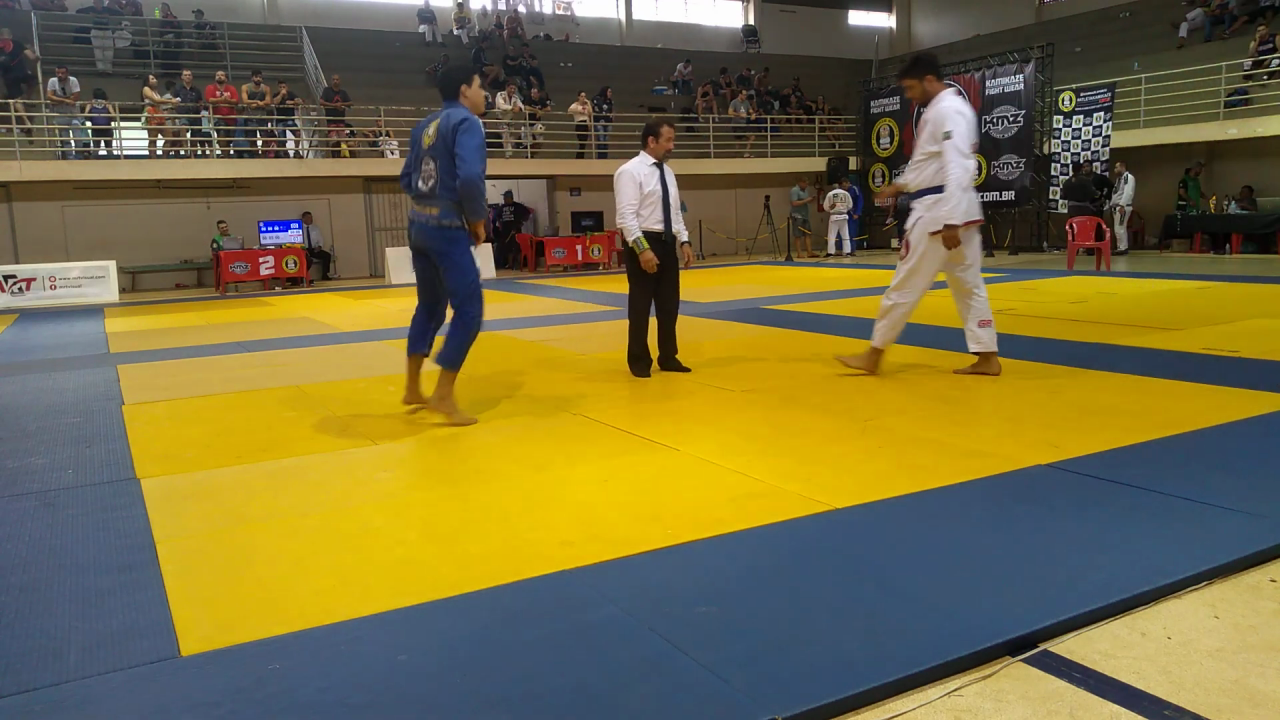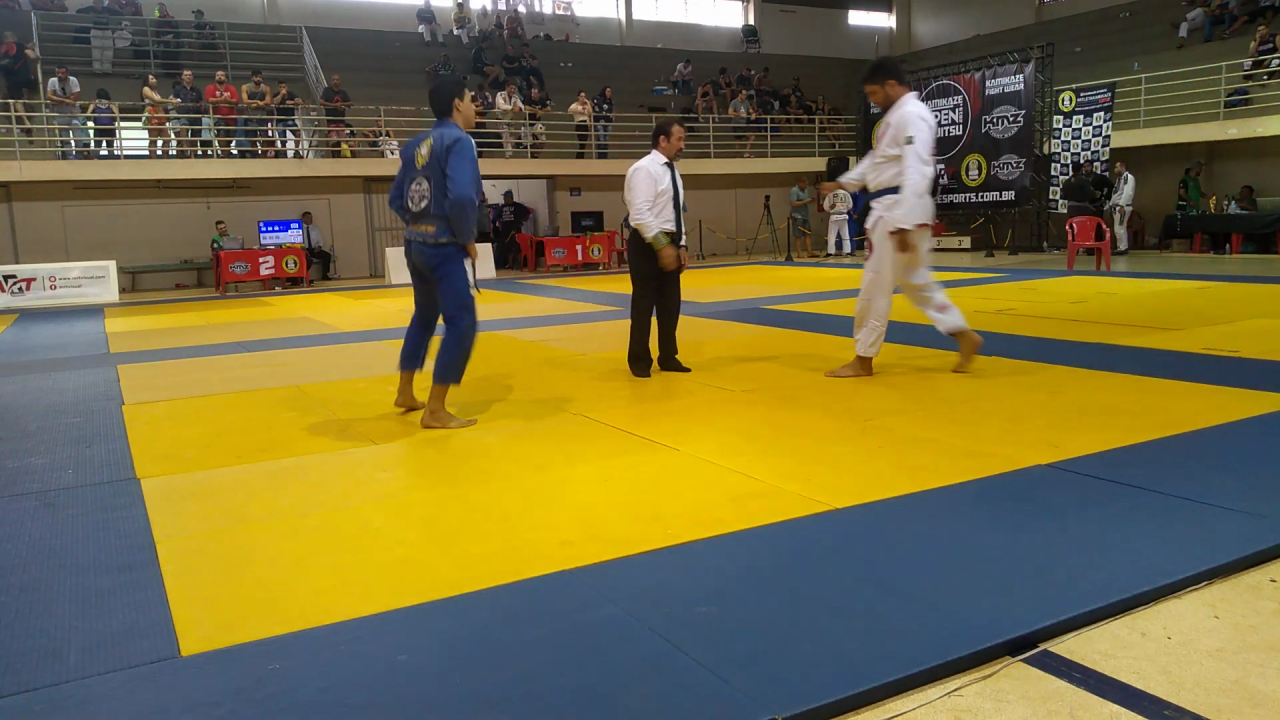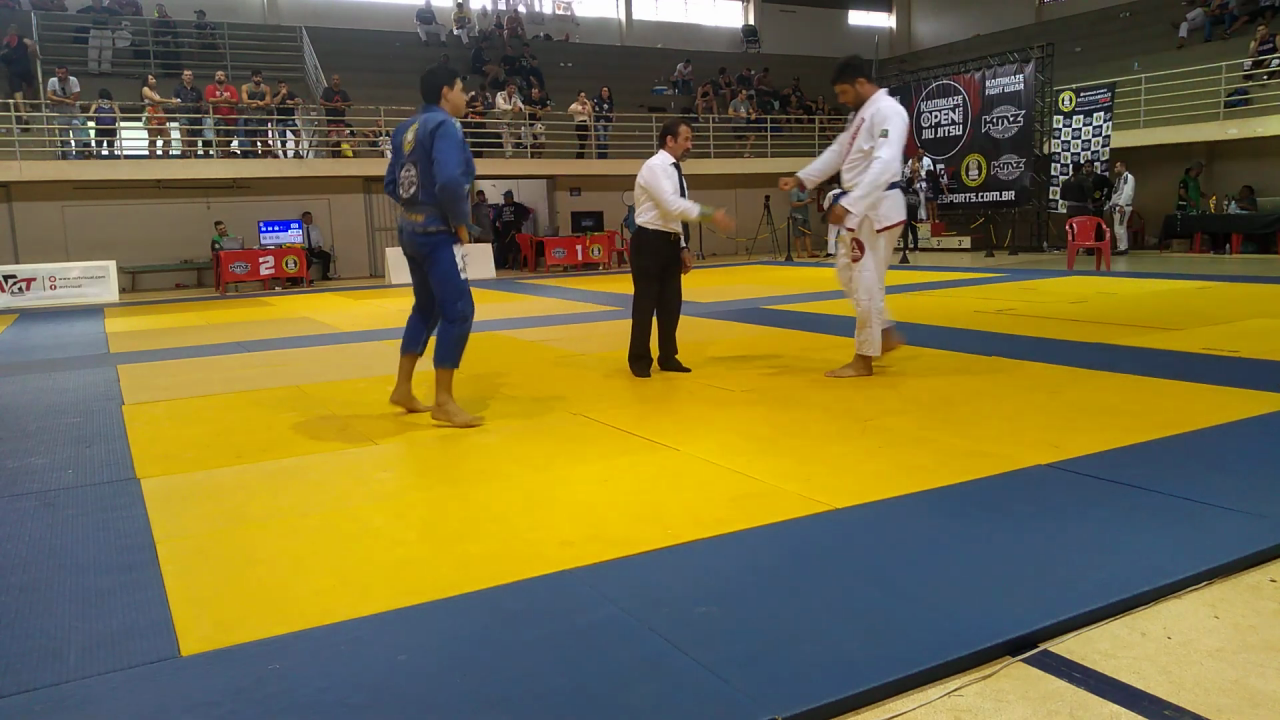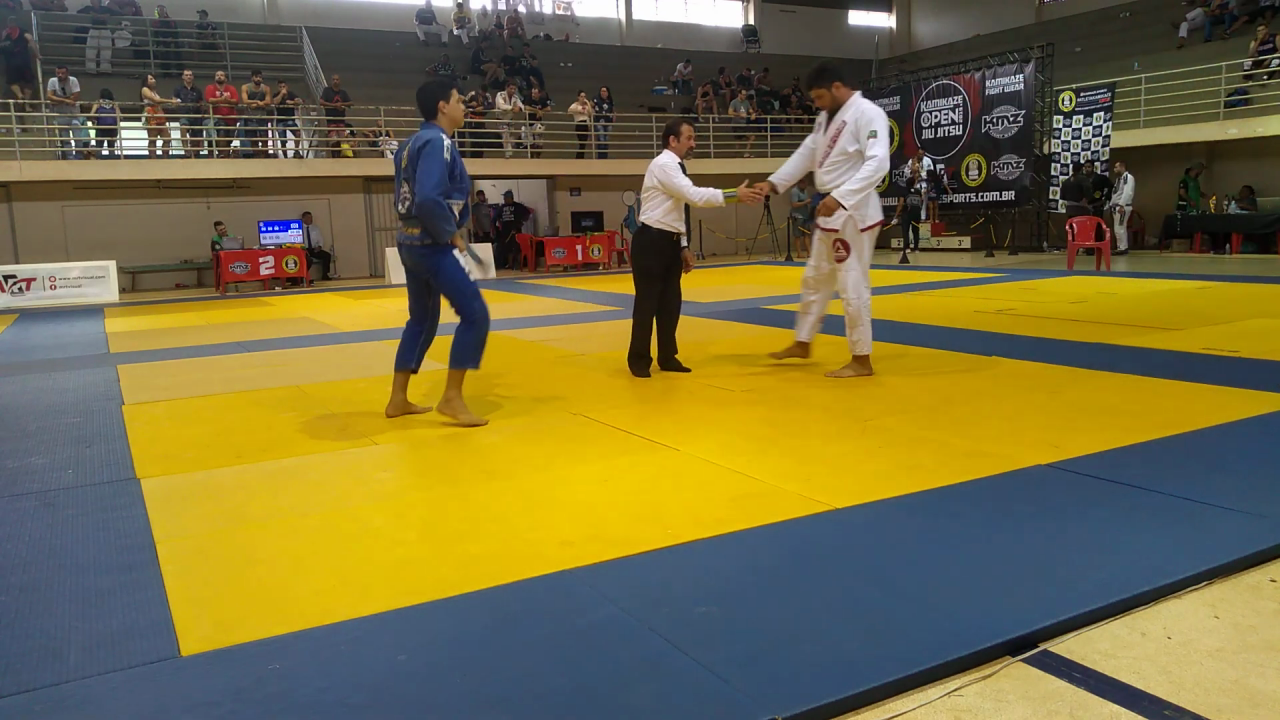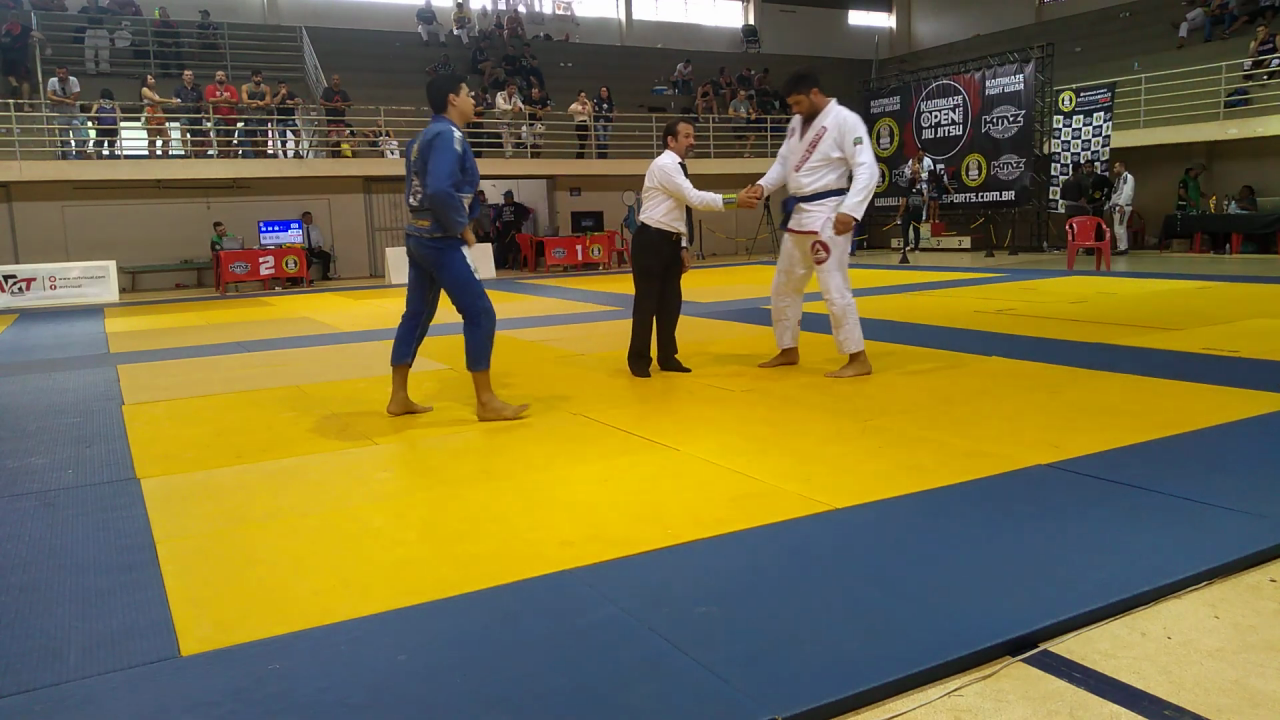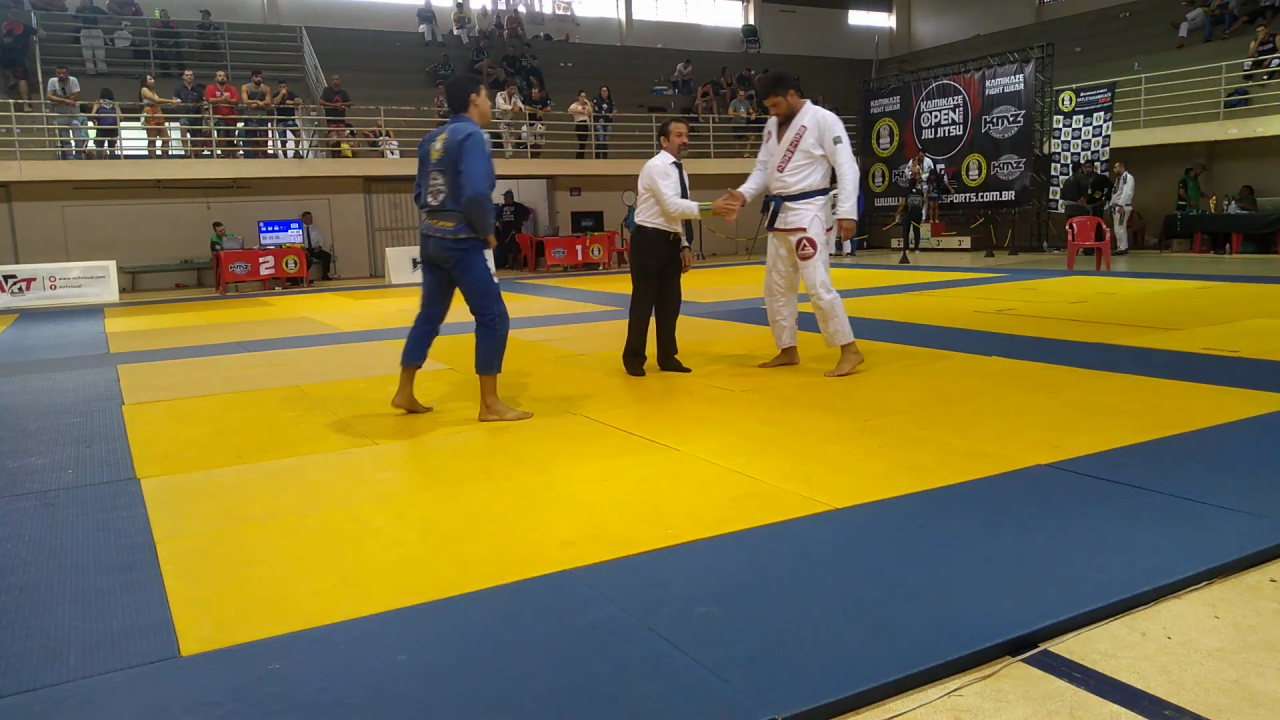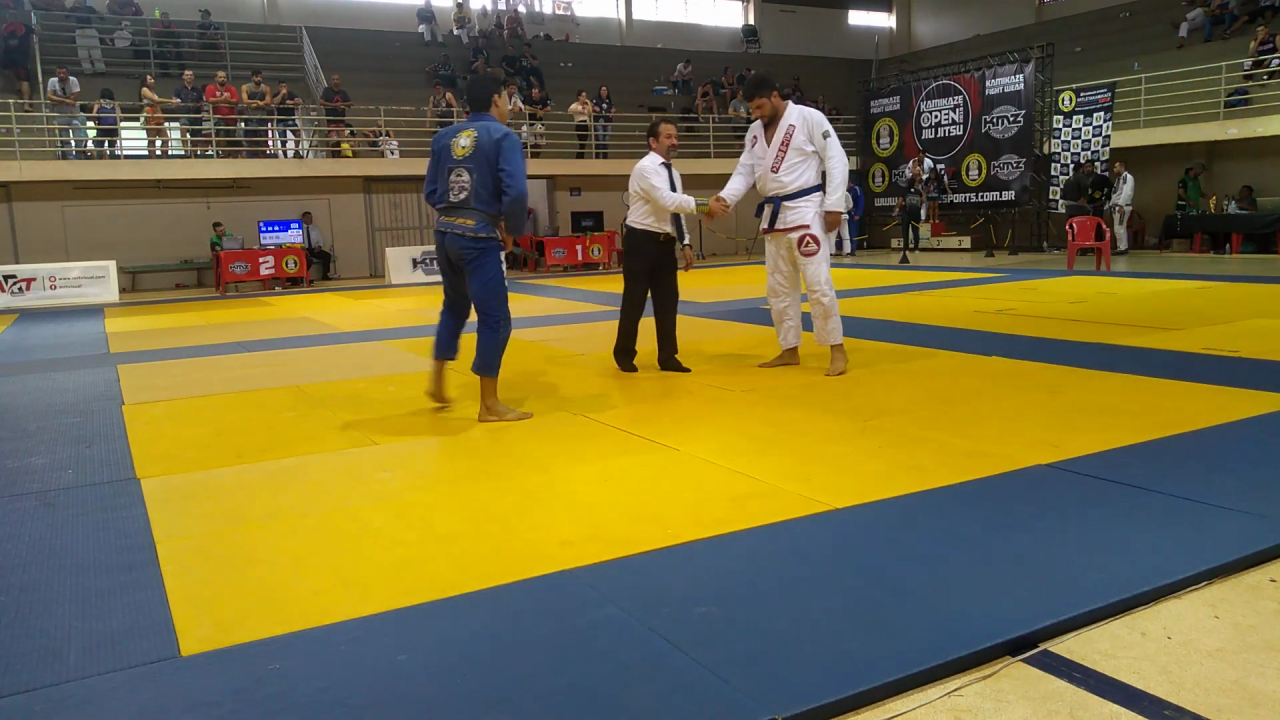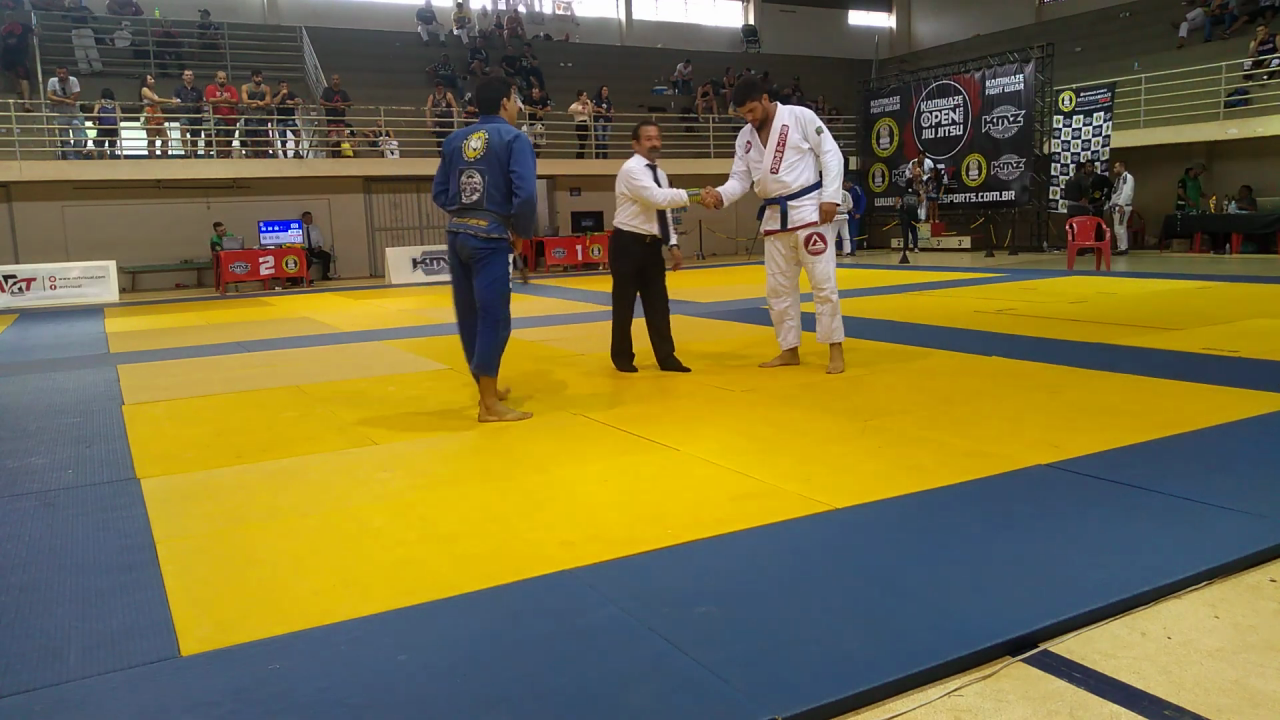
dt=0.2s
person 1, frame 1
left shoulder: (427, 126)
right shoulder: (467, 123)
left elbow: (407, 177)
right elbow: (471, 177)
right wrist: (477, 218)
left hip: (419, 225)
right hip: (447, 229)
left knee: (430, 304)
right knee: (468, 311)
left ankle: (412, 388)
right ankle: (444, 397)
person 1, frame 2
left shoulder: (416, 143)
right shoulder: (459, 141)
left elbow: (396, 197)
right elbow: (462, 197)
right wrist: (468, 237)
left hip: (415, 241)
right hip: (443, 244)
left knee: (426, 316)
right knee: (461, 324)
left ankle: (405, 392)
right ankle: (435, 409)
person 1, frame 3
left shoulder: (407, 128)
right shoulder: (445, 126)
left elbow: (391, 184)
right elbow: (449, 181)
right wrist: (460, 220)
left hip: (411, 229)
right hip: (435, 232)
left knee: (427, 306)
right knee: (457, 311)
left ankle: (403, 389)
right ankle: (443, 402)
person 1, frame 4
left shoulder: (414, 143)
right shoulder: (437, 142)
right elbow: (428, 200)
right wrist: (451, 234)
left hip: (412, 243)
right hip: (433, 246)
left knee: (423, 320)
right knee: (474, 313)
left ankle: (398, 399)
right ankle: (451, 398)
person 1, frame 5
left shoulder: (423, 137)
right shoulder: (447, 136)
right elbow: (440, 190)
right wrist: (461, 227)
left hip: (417, 236)
right hip: (440, 240)
left knee: (417, 314)
right knee: (479, 313)
left ankle: (399, 397)
right ankle: (486, 401)
person 1, frame 6
left shoulder: (432, 139)
right shoulder: (473, 136)
left elbow: (421, 194)
right elbow: (476, 194)
right wrist: (487, 231)
left hip: (430, 236)
right hip: (461, 239)
left knee: (430, 313)
right knee: (492, 317)
left ankle: (405, 392)
right ankle: (490, 403)
person 1, frame 7
left shoulder: (444, 137)
right shoulder: (503, 136)
left elbow: (430, 192)
right elbow: (516, 192)
right wrist: (512, 230)
left hip: (445, 233)
right hip: (478, 237)
left knee: (454, 308)
right knee: (494, 318)
left ankle: (438, 382)
right ankle: (489, 404)
person 1, frame 8
left shoulder: (456, 140)
right shoulder: (514, 138)
left elbow: (439, 194)
right elbow: (525, 194)
right wrist: (521, 232)
left hip: (456, 234)
right hip: (490, 237)
left knee: (468, 312)
right knee: (494, 318)
left ankle: (486, 389)
right ankle: (490, 404)
person 2, frame 1
left shoulder: (947, 110)
right shoulder: (946, 108)
left elbow: (959, 167)
left wrist: (950, 221)
right wrist: (902, 184)
left hip: (941, 209)
right hip: (962, 207)
left knee: (905, 286)
right knee: (969, 284)
left ankle: (875, 356)
right ankle: (987, 357)
person 2, frame 2
left shoulder: (911, 115)
right shoulder: (899, 114)
left elbow: (917, 172)
right elbow: (877, 158)
left wrist: (905, 224)
right wrist: (844, 182)
left hip: (897, 210)
right hip: (896, 210)
left knee: (875, 287)
right knee: (917, 282)
left ankle: (863, 360)
right ankle: (964, 337)
person 2, frame 3
left shoulder: (887, 111)
right shoulder: (863, 113)
left elbow: (885, 164)
right elbow: (837, 153)
left wrist: (849, 204)
right wrist: (801, 179)
left hip: (877, 208)
right hip: (863, 208)
left knee: (866, 284)
right knee: (852, 277)
left ankle: (864, 359)
right ankle: (885, 334)
person 2, frame 4
left shoulder: (868, 114)
right shoulder: (828, 118)
left elbow: (878, 163)
right elbow: (806, 154)
left wrist: (840, 197)
right wrist: (774, 183)
left hip: (854, 212)
right hip: (831, 213)
left knee: (852, 286)
right knee: (814, 279)
left ankle: (861, 360)
right ankle: (802, 343)
person 2, frame 5
left shoulder: (845, 121)
right shoulder: (799, 122)
left elbow: (866, 170)
right elbow: (784, 162)
left wrist: (850, 211)
right wrist: (763, 186)
left hip: (825, 216)
right hip: (799, 216)
left knee: (834, 288)
right knee: (784, 286)
left ankle: (857, 358)
right ankle: (788, 351)
person 2, frame 6
left shoulder: (823, 120)
right shoulder: (773, 126)
left elbow: (847, 168)
right elbow: (763, 167)
left wrist: (847, 212)
right wrist: (744, 193)
left hip: (807, 213)
right hip: (779, 214)
left knee: (817, 284)
right knee: (776, 288)
left ankle: (849, 350)
right ankle: (788, 350)
person 2, frame 7
left shoulder: (809, 118)
right shoulder: (755, 131)
left elbow: (836, 160)
right elbow: (745, 172)
left wrist: (834, 205)
right wrist: (725, 198)
left hip: (805, 211)
right hip: (773, 215)
left knee: (817, 282)
right knee: (779, 287)
left ankle: (837, 350)
right ankle: (790, 350)
person 2, frame 8
left shoulder: (800, 116)
right shoulder: (745, 137)
left elbow: (831, 155)
right elbow: (740, 179)
left wrist: (830, 197)
right wrist: (720, 195)
left hip: (809, 210)
right hip: (774, 216)
left knee: (823, 281)
right knee: (779, 287)
left ankle: (835, 350)
right ankle: (790, 350)
person 3, frame 1
left shoulder: (667, 172)
right shoulder: (630, 171)
right elbow: (626, 216)
left wrist: (684, 241)
right wrist: (642, 249)
left hip: (667, 243)
right hip: (643, 243)
left knee: (669, 303)
right knee: (641, 304)
left ankle: (668, 357)
right ankle: (639, 360)
person 3, frame 2
left shoulder: (673, 172)
right shoulder: (644, 169)
right elbow: (641, 214)
left wrist: (680, 245)
right wrist: (662, 245)
left hip: (668, 244)
right hip: (647, 244)
left knee: (671, 303)
right knee: (644, 303)
left ankle: (668, 357)
right ankle: (640, 360)
person 3, frame 3
left shoulder: (674, 170)
right shoulder: (655, 167)
right elbow: (673, 205)
left wrist: (682, 246)
right wrist: (710, 215)
left hip: (670, 243)
right hip: (650, 242)
left knee: (672, 302)
right knee: (646, 302)
left ankle: (668, 356)
right ankle: (639, 359)
person 3, frame 4
left shoulder: (676, 168)
right shoulder: (663, 166)
right elbow: (694, 195)
left wrist: (684, 246)
right wrist: (735, 194)
left hip: (670, 243)
right hip: (651, 241)
left knee: (671, 302)
right knee: (647, 302)
left ankle: (667, 357)
right ankle: (639, 359)
person 3, frame 5
left shoulder: (677, 168)
right shoulder: (664, 166)
right elbow: (694, 198)
left wrist: (683, 247)
right wrist: (735, 200)
left hip: (670, 243)
right hip: (651, 241)
left knee: (671, 302)
right knee: (647, 301)
left ankle: (667, 357)
right ankle: (639, 359)
person 3, frame 6
left shoulder: (679, 171)
right shoulder: (656, 167)
right elbow: (672, 207)
left wrist: (685, 246)
right wrist: (712, 207)
left hip: (670, 243)
right hip: (649, 241)
left knee: (670, 301)
right knee: (643, 301)
left ankle: (667, 356)
right ankle: (634, 357)
person 3, frame 7
left shoulder: (673, 173)
right shoulder: (645, 168)
right elbow: (668, 201)
left wrist: (685, 244)
right wrist: (703, 204)
left hip: (664, 245)
right hip: (641, 243)
left knee: (667, 302)
right knee: (634, 301)
left ankle: (667, 357)
right ankle: (624, 354)
person 3, frame 8
left shoulder: (659, 174)
right shoulder: (631, 170)
left elbow: (665, 212)
right elbow: (658, 199)
left wrist: (673, 244)
right wrist: (695, 195)
left hip: (651, 245)
right hip: (627, 244)
left knee: (658, 302)
right knee: (624, 303)
left ankle: (666, 357)
right ankle: (622, 355)
